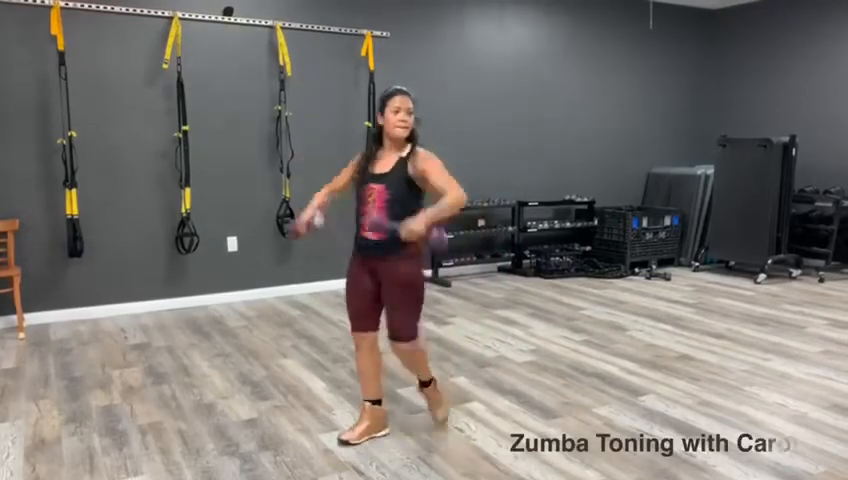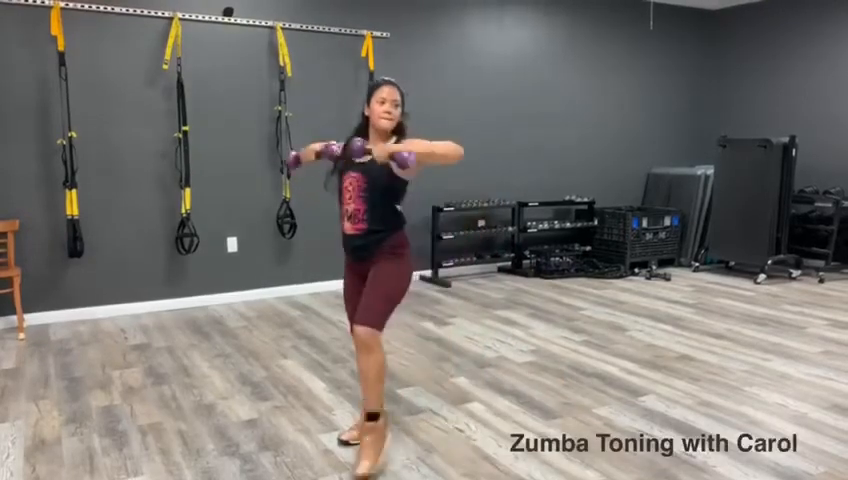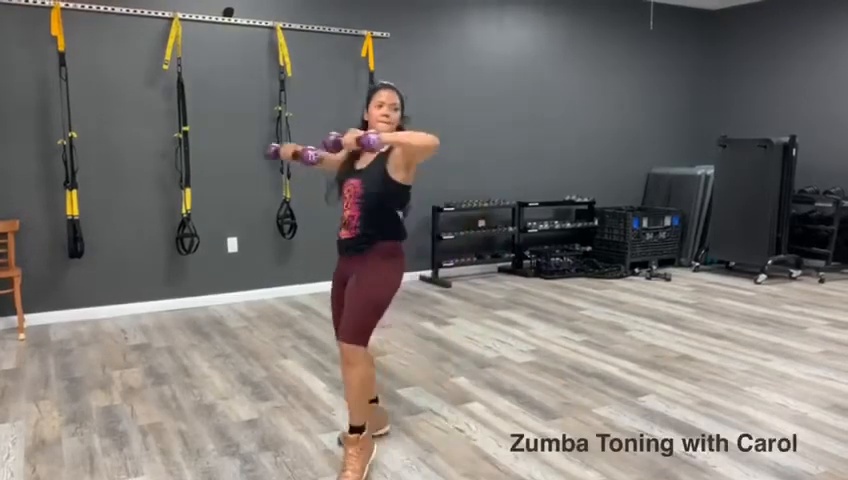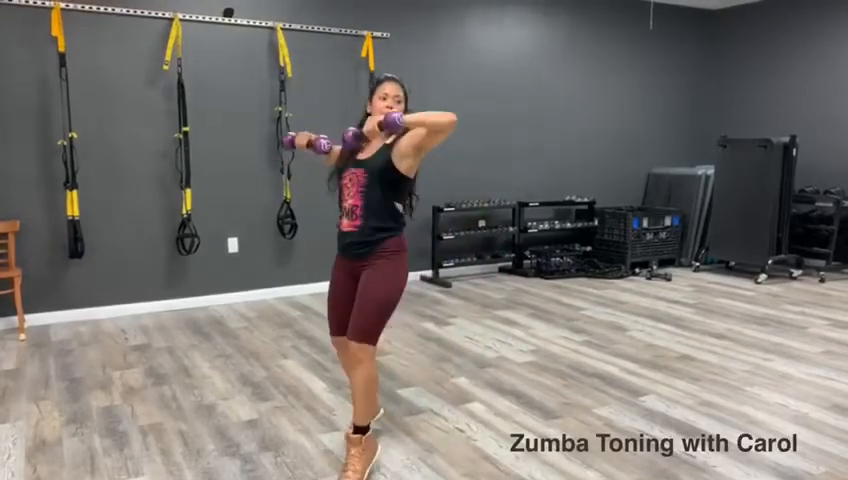
dt=0.2s
person 1, frame 1
left shoulder: (419, 159)
right shoulder: (364, 159)
left elbow: (457, 196)
right elbow: (330, 190)
left wrist: (425, 218)
right wrist: (310, 210)
left hip: (401, 260)
right hip: (364, 260)
left knee: (402, 340)
right knee: (363, 336)
left ankle: (429, 386)
right ankle: (374, 413)
person 1, frame 2
left shoulder: (405, 149)
right shoulder: (351, 147)
left elbow: (454, 152)
right elbow: (325, 157)
left wrist: (397, 151)
right wrist: (313, 151)
left hip: (390, 256)
right hip: (355, 257)
left knee: (366, 334)
right knee: (361, 339)
left ankle: (374, 424)
right ankle: (371, 418)
person 1, frame 3
left shoulder: (399, 154)
right shoulder: (352, 154)
left elbow: (430, 143)
right elbow: (326, 161)
left wrist: (373, 138)
right wrist: (297, 151)
left hip: (380, 260)
right hip: (348, 259)
left knee: (352, 348)
right knee: (351, 345)
left ankle: (358, 443)
right ankle: (374, 415)
person 1, frame 4
left shoulder: (406, 144)
right shoulder: (356, 146)
left elbow: (449, 120)
right elbow: (333, 156)
right wrist: (309, 143)
left hip: (385, 257)
right hip: (347, 256)
left knee: (360, 346)
right knee: (341, 340)
left ankle: (361, 442)
right ankle: (368, 406)
